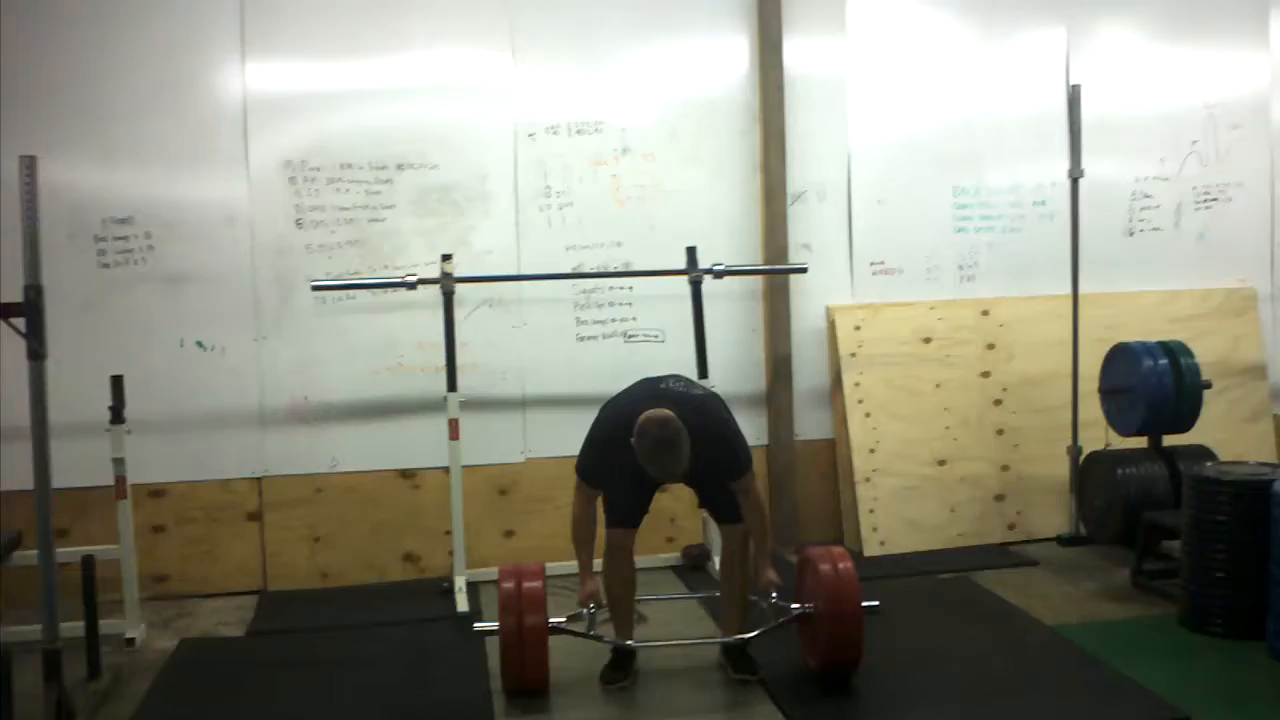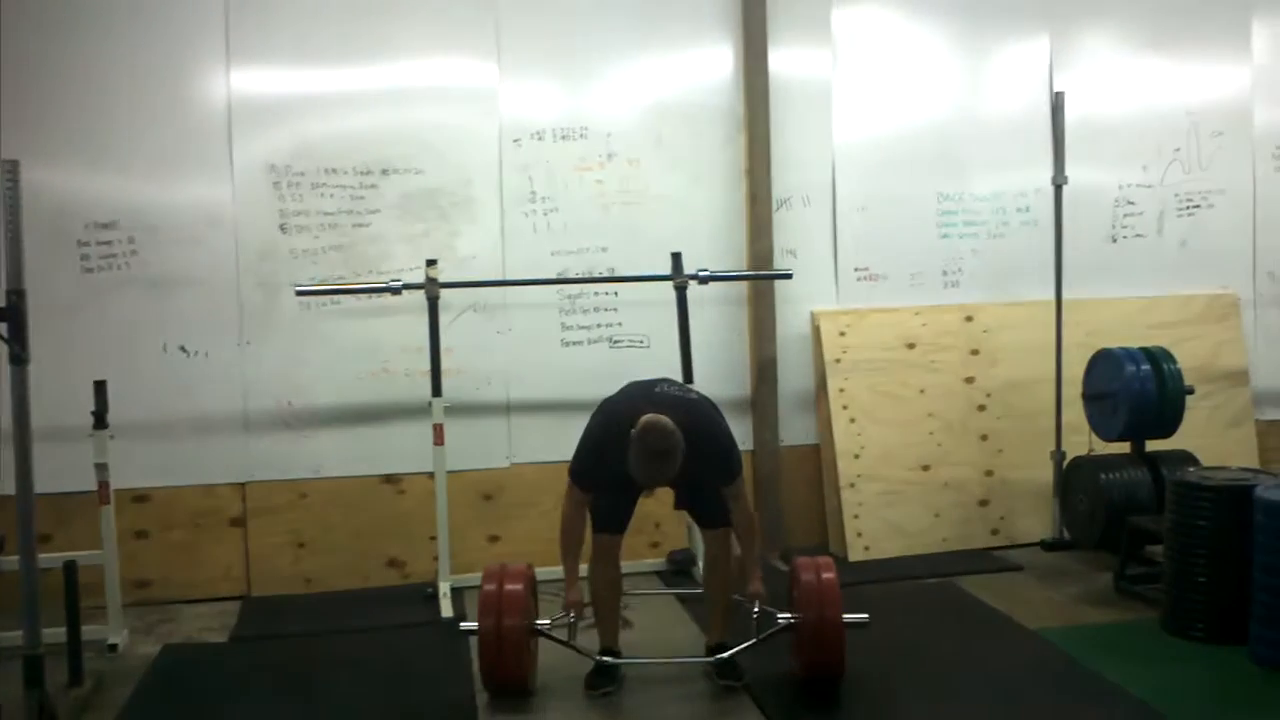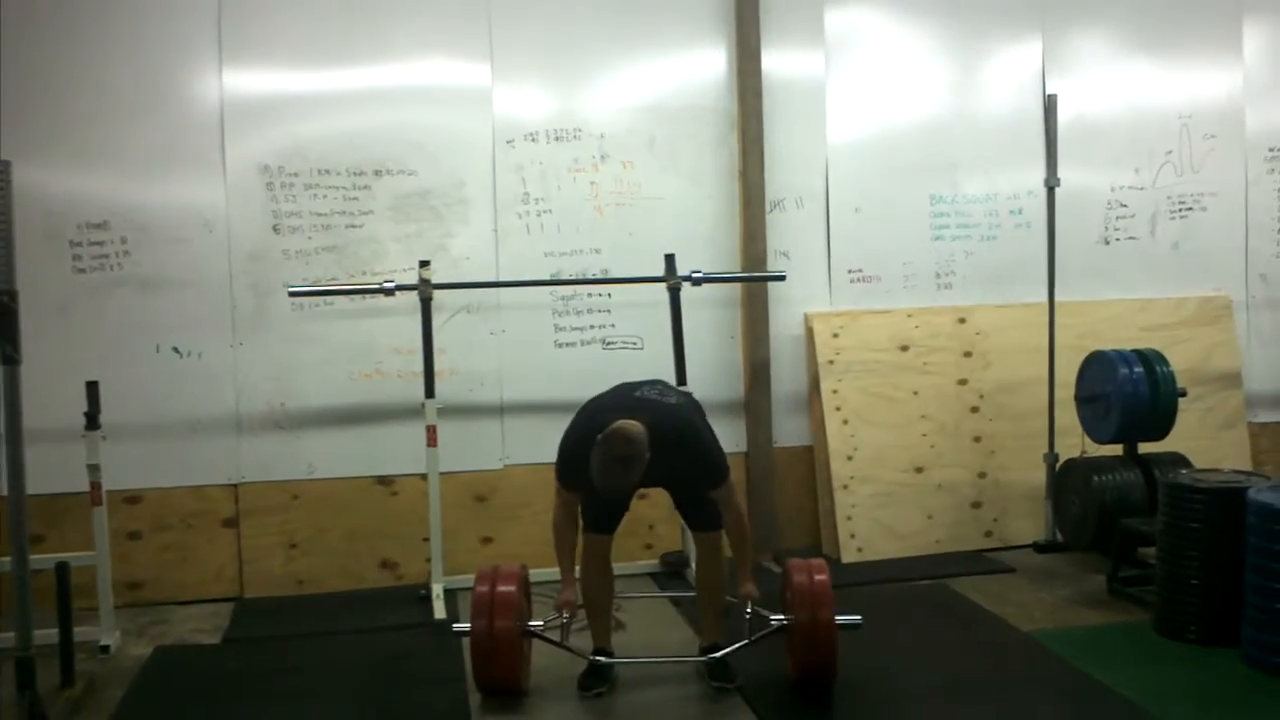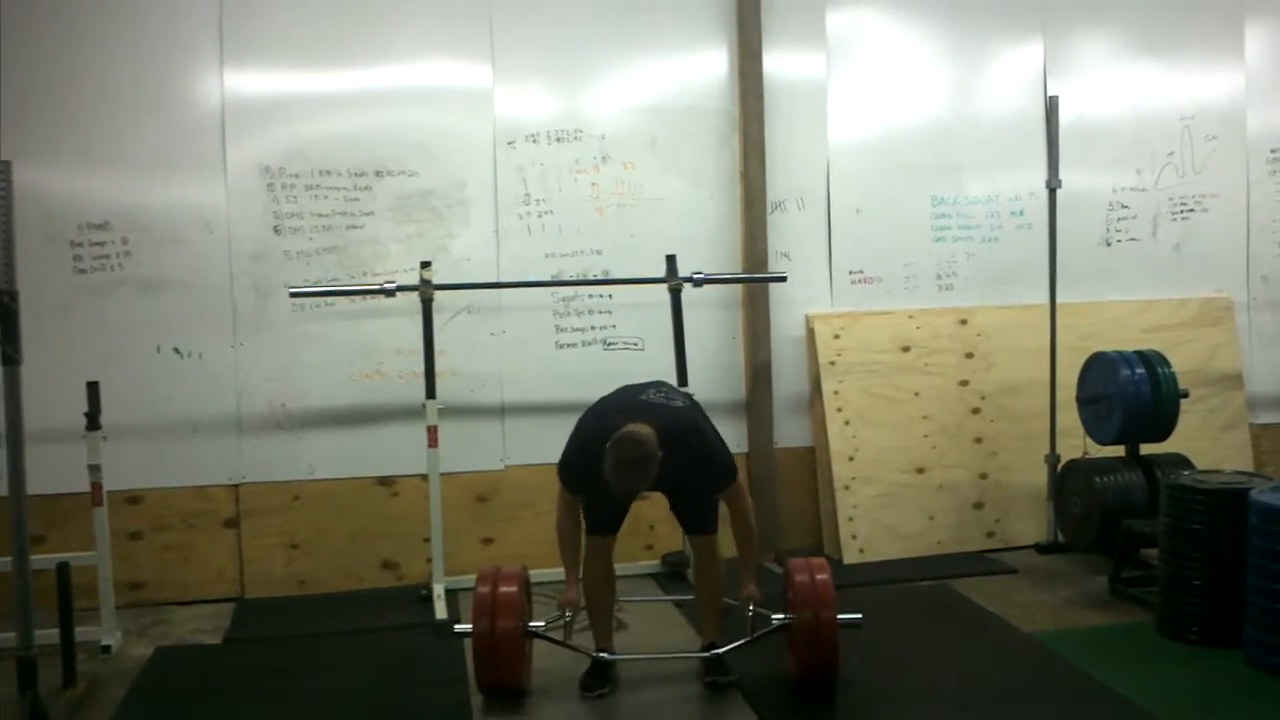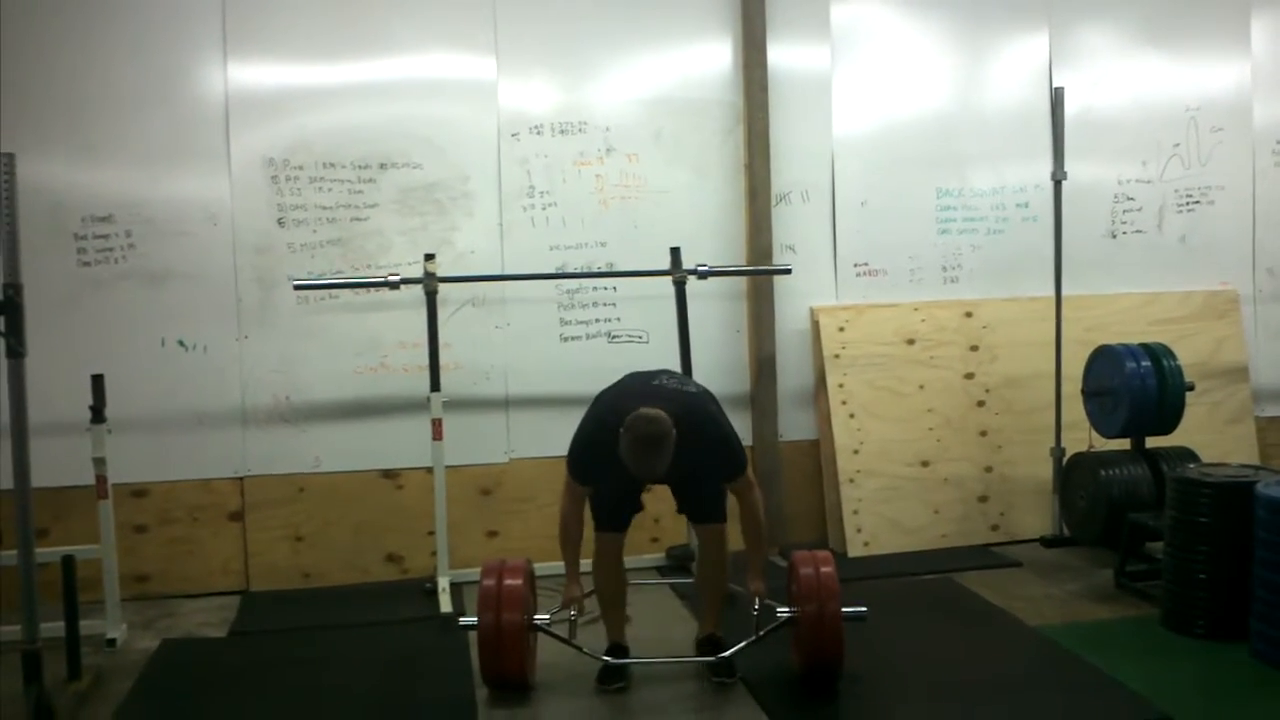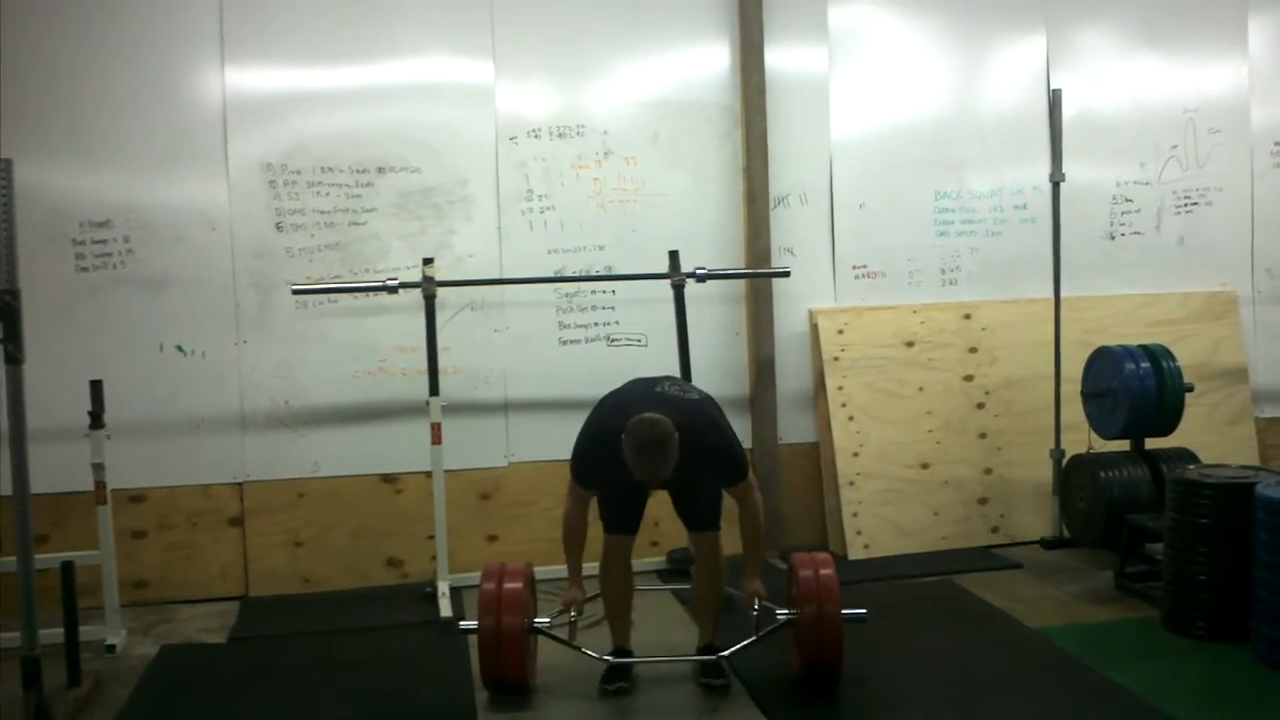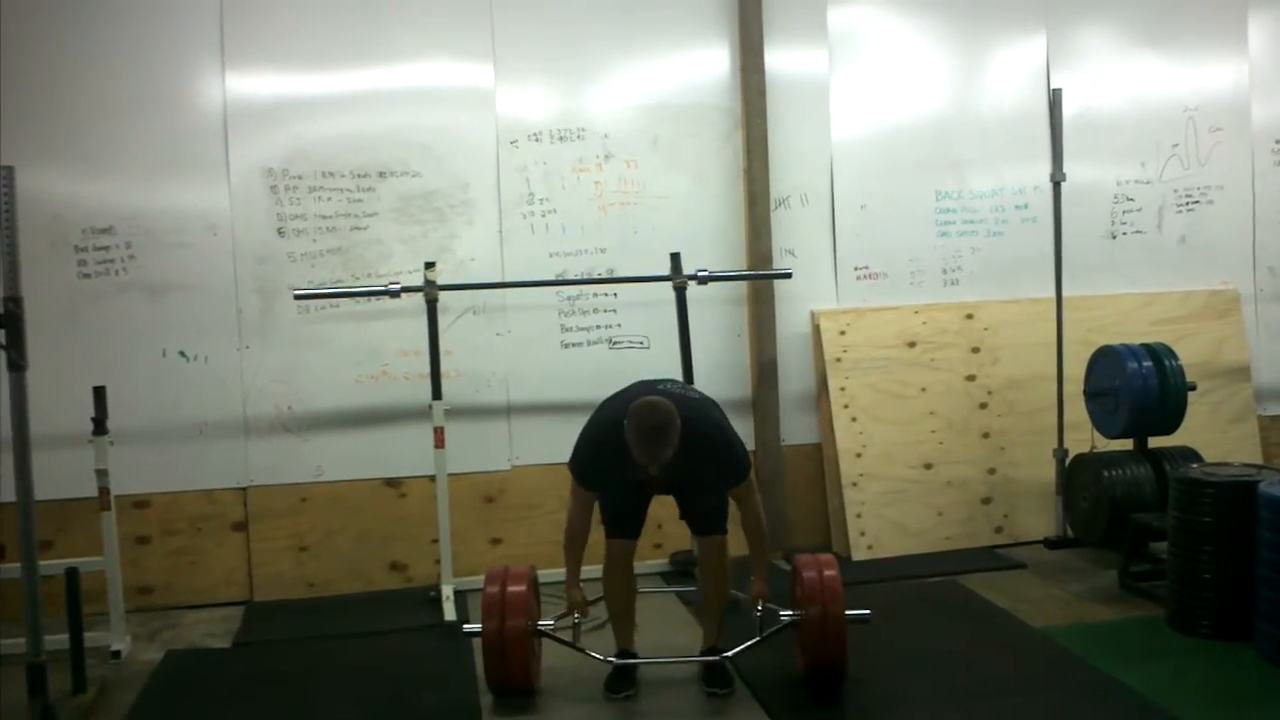
dt=0.4s
person 1, frame 1
left shoulder: (718, 428)
right shoulder: (608, 432)
left elbow: (748, 494)
right elbow: (584, 500)
left wrist: (763, 563)
right wrist: (587, 576)
left hip: (707, 455)
left knee: (737, 532)
right knee: (618, 540)
left ankle: (732, 644)
right ankle: (623, 649)
person 1, frame 2
left shoulder: (711, 432)
right shoulder: (601, 435)
left elbow: (738, 499)
right elbow: (575, 504)
left wrist: (753, 574)
right wrist: (572, 583)
left hip: (697, 458)
right hip: (617, 461)
left knee: (720, 538)
right knee: (605, 544)
left ankle: (717, 648)
right ankle: (609, 654)
person 1, frame 3
left shoulder: (692, 438)
right shoulder: (579, 440)
left elbow: (730, 505)
right elbow: (566, 507)
left wrist: (745, 578)
right wrist: (568, 583)
left hip: (682, 459)
right hip: (607, 458)
left knee: (710, 541)
right knee: (594, 545)
left ankle: (711, 651)
right ankle: (602, 657)
person 1, frame 4
left shoulder: (699, 441)
right shoulder: (585, 443)
left elbow: (738, 500)
right elbow: (568, 508)
left wrist: (749, 578)
right wrist: (572, 583)
left hip: (686, 463)
left knee: (705, 545)
right knee: (597, 547)
left ankle: (711, 650)
right ankle: (603, 657)
person 1, frame 5
left shoulder: (710, 429)
right shoulder: (595, 433)
left elbow: (748, 494)
right elbow: (572, 501)
left wrist: (755, 574)
right wrist: (572, 579)
left hip: (695, 457)
left knee: (713, 533)
right knee: (607, 544)
left ankle: (708, 639)
right ankle: (617, 648)
person 1, frame 6
left shoulder: (712, 435)
right shoulder: (597, 437)
left elbow: (748, 497)
right elbow: (576, 505)
left wrist: (753, 575)
right wrist: (575, 581)
left knee: (707, 542)
right knee: (616, 546)
left ankle: (707, 650)
right ankle: (621, 652)
person 1, frame 7
left shoulder: (713, 431)
right shoulder: (600, 434)
left elbow: (747, 499)
right elbow: (580, 505)
left wrist: (759, 575)
right wrist: (572, 582)
left hip: (697, 469)
left knee: (714, 546)
right knee: (618, 551)
left ankle: (711, 654)
right ankle: (625, 657)
